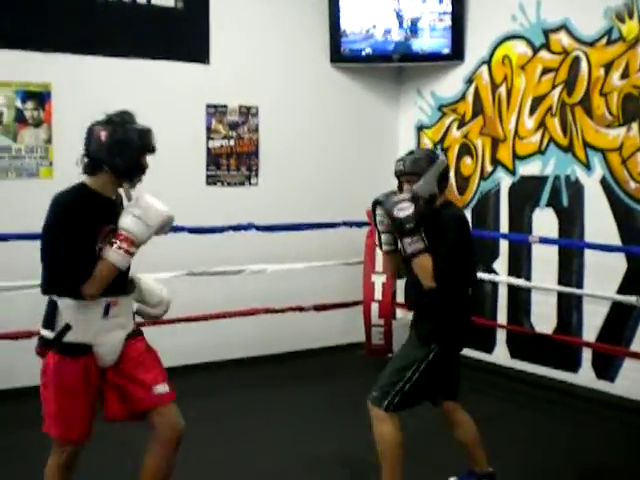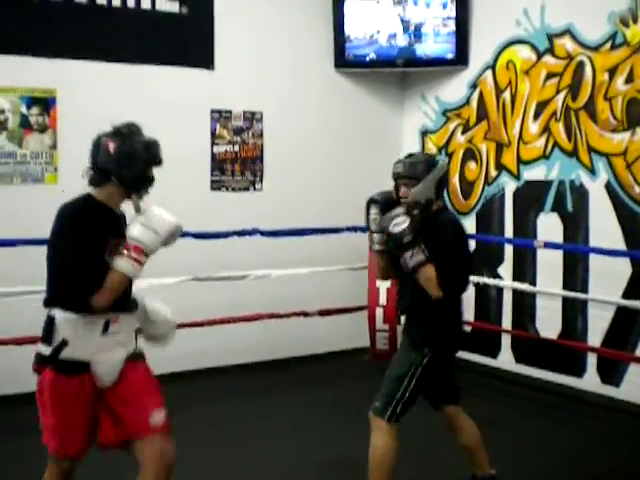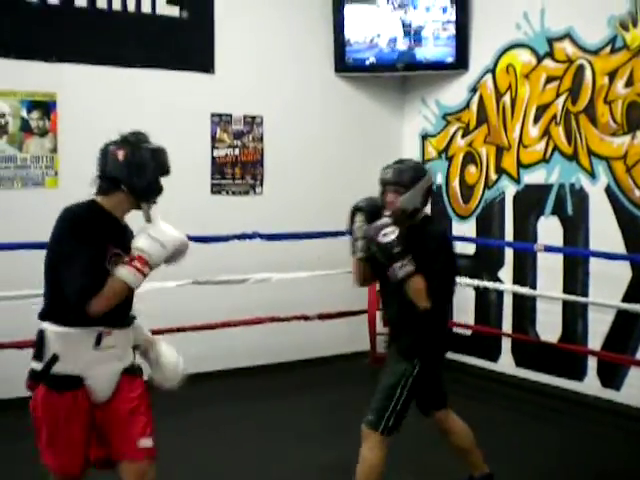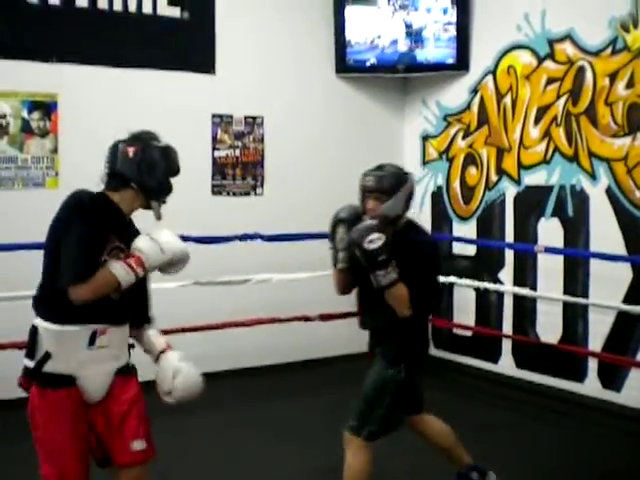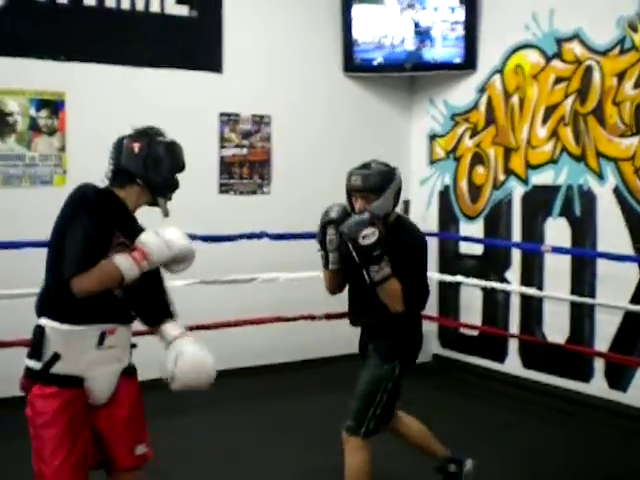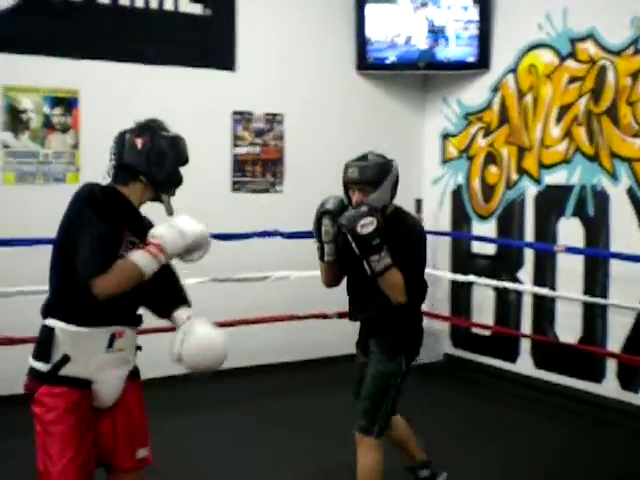
dt=0.1s
person 1, frame 1
left shoulder: (118, 203)
right shoulder: (68, 205)
right elbow: (87, 285)
left wrist: (135, 284)
right wrist: (131, 236)
left hip: (121, 334)
right hip: (73, 342)
left knee: (171, 426)
right knee: (68, 448)
person 1, frame 2
left shoulder: (117, 218)
right shoulder: (75, 215)
right elbow: (96, 297)
left wrist: (139, 307)
right wrist: (141, 246)
left hip: (121, 354)
right hip: (71, 359)
person 1, frame 3
left shoulder: (123, 232)
right shoulder: (76, 220)
right elbow: (93, 302)
left wrist: (148, 344)
right wrist: (145, 259)
left hip: (118, 370)
right hip: (64, 373)
person 1, frame 4
left shoulder: (132, 235)
right shoulder: (81, 207)
right elbow: (78, 290)
left wrist: (165, 352)
right wrist: (142, 259)
left hip: (112, 369)
right hip: (56, 370)
person 1, frame 5
left shoulder: (136, 233)
right shoulder: (86, 201)
left elbow: (154, 306)
right elbow: (82, 283)
left wrist: (180, 342)
right wrist: (146, 254)
left hip: (115, 370)
right hip: (61, 371)
person 1, frame 6
left shoulder: (142, 226)
right shoulder: (92, 200)
left elbow: (165, 295)
right elbow: (102, 285)
left wrist: (192, 327)
right wrist: (160, 246)
left hip: (117, 371)
right hip: (65, 374)
person 2, frame 1
left shoulder: (450, 220)
right shoulder: (425, 216)
left elbow: (432, 280)
right elbow: (395, 269)
left wrist: (409, 231)
right wrist: (387, 227)
left hip: (439, 327)
right hip: (435, 324)
left knee: (381, 406)
right knee: (447, 403)
person 2, frame 2
left shoulder: (448, 227)
right shoulder: (411, 220)
left elbow: (438, 290)
right elbow: (383, 273)
left wrist: (409, 245)
right wrist: (378, 230)
left hip: (434, 332)
right hip: (421, 330)
left knee: (381, 418)
right knee: (449, 408)
person 2, frame 3
left shoulder: (434, 236)
right shoulder: (396, 228)
left elbow: (427, 300)
right elbow: (363, 279)
left wrist: (397, 256)
right wrist: (361, 237)
left hip: (419, 342)
right hip: (405, 337)
left knee: (373, 430)
right knee: (439, 412)
person 2, frame 4
left shoulder: (419, 244)
right shoulder: (367, 232)
left elbow: (408, 309)
right elbow: (343, 287)
left wrist: (381, 263)
right wrist: (341, 246)
left hip: (401, 347)
right hip: (381, 341)
left knee: (357, 436)
right knee: (412, 415)
person 2, frame 5
left shoulder: (409, 238)
right shoulder: (355, 230)
left elbow: (401, 304)
right elbow: (333, 287)
left wrist: (374, 256)
right wrist: (331, 246)
left hip: (396, 342)
right hip: (372, 337)
left knee: (354, 436)
right knee: (386, 416)
person 2, frame 6
left shoulder: (407, 229)
right shoulder: (356, 223)
left elbow: (402, 295)
right elbow: (331, 280)
left wrist: (374, 247)
right wrist: (327, 238)
left hip: (396, 337)
right hip: (370, 332)
left knee: (366, 432)
right knee: (379, 411)
